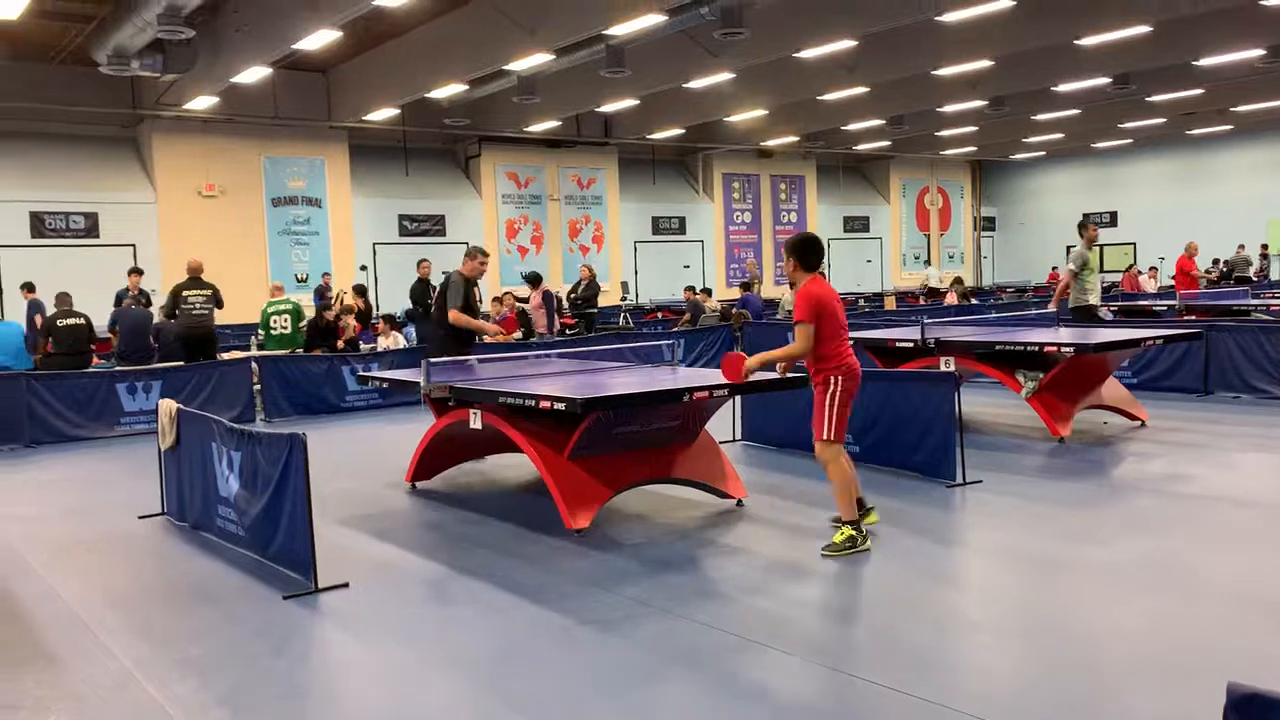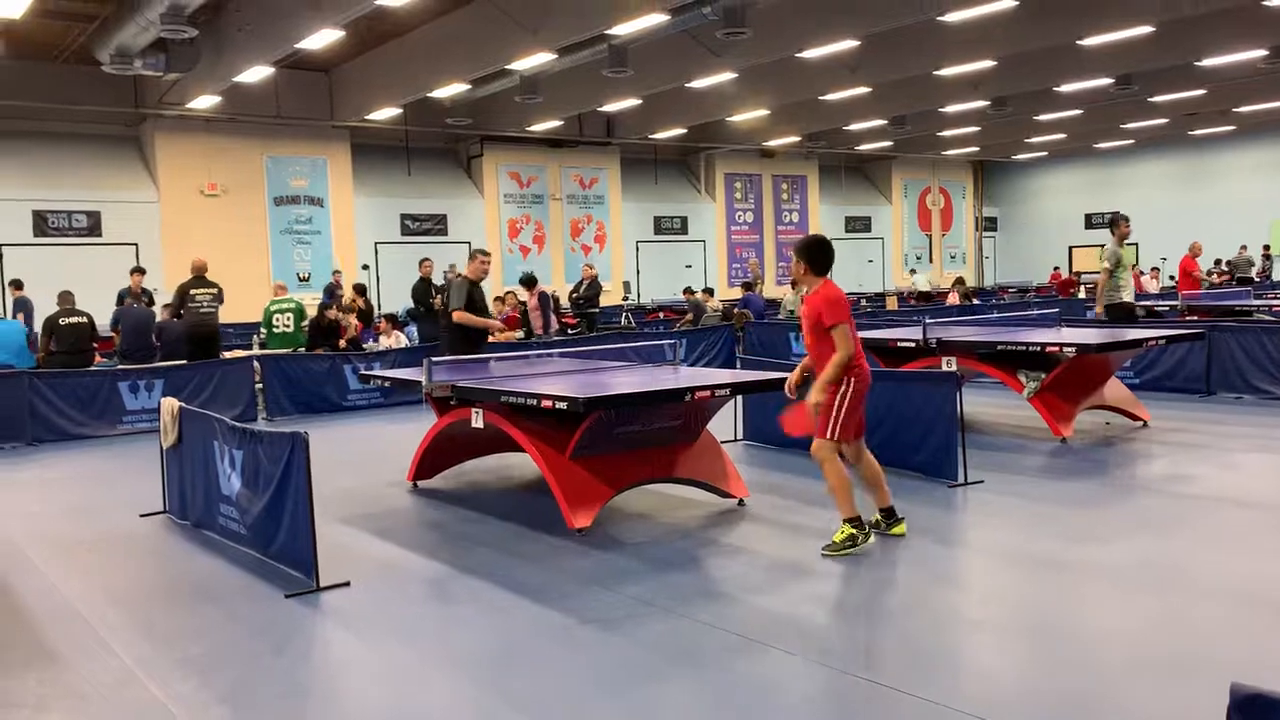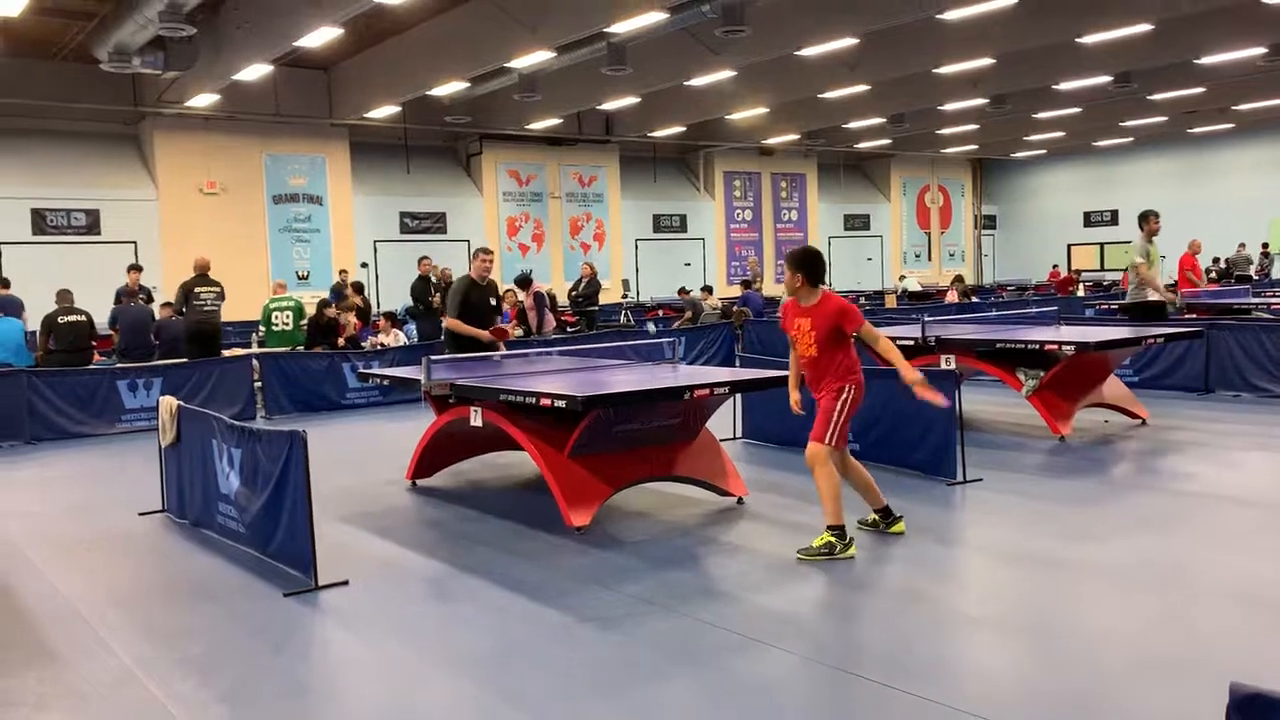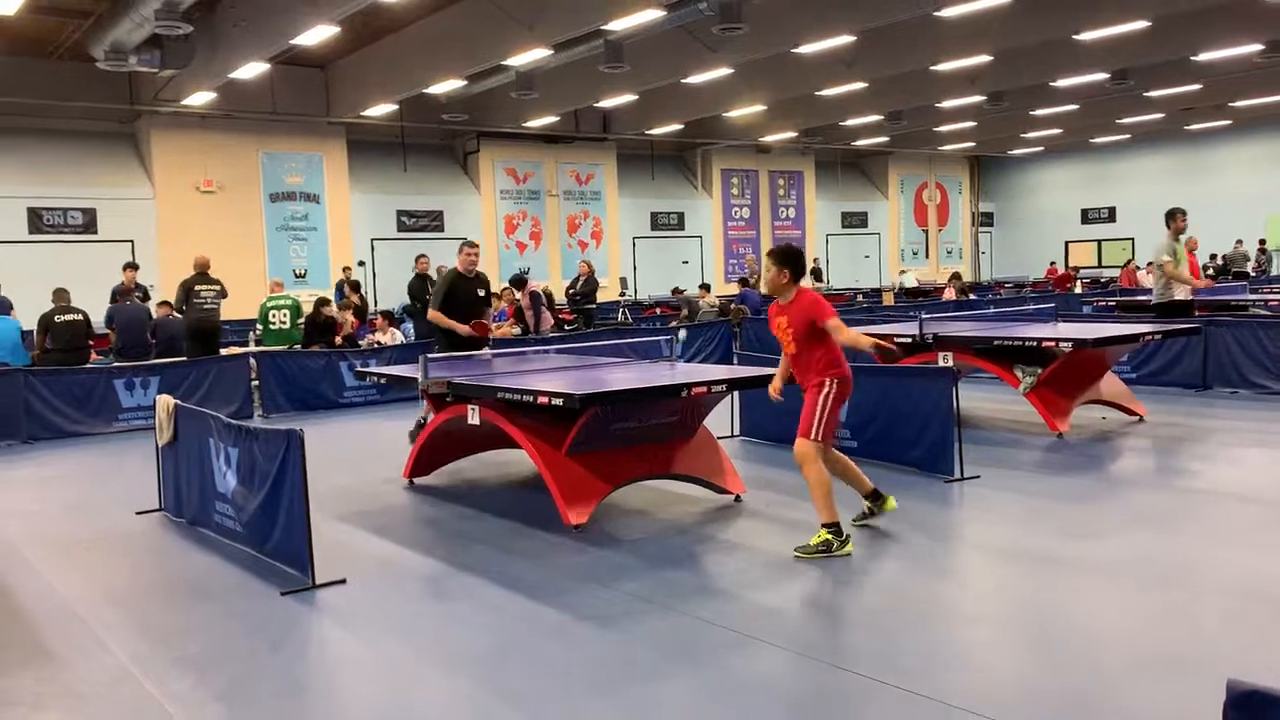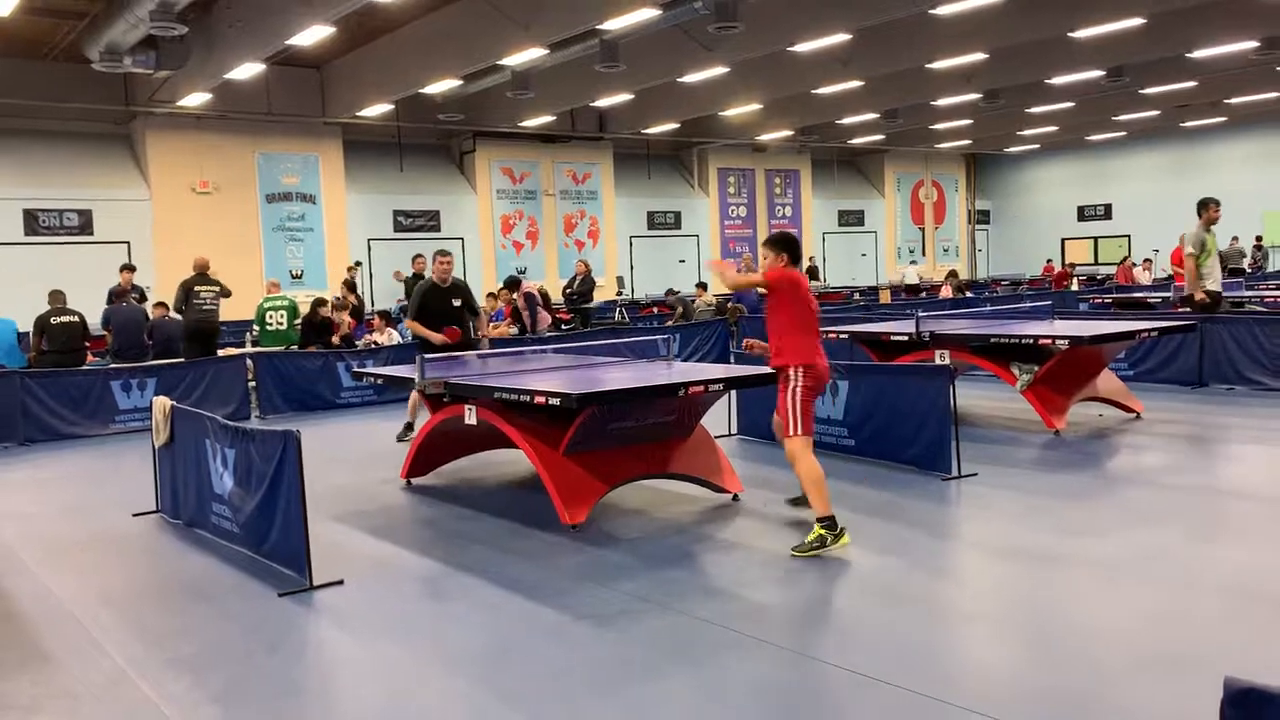
dt=0.2s
person 1, frame 1
left shoulder: (807, 294)
right shoulder: (822, 289)
left elbow: (803, 347)
left wrist: (762, 359)
right wrist: (789, 359)
left hip: (834, 378)
right hip: (835, 375)
left knee: (828, 452)
right knee: (831, 449)
left ankle: (854, 531)
right ankle: (859, 507)
person 1, frame 2
left shoulder: (828, 298)
right shoulder: (815, 296)
left elbow: (845, 351)
left wrist: (818, 388)
right wrist: (799, 371)
left hip: (845, 381)
right hip: (843, 381)
left knee: (822, 451)
right knee: (854, 451)
left ankle: (854, 529)
right ankle: (889, 517)
person 1, frame 3
left shoulder: (837, 307)
right shoulder: (788, 310)
left elbow: (877, 339)
left wrist: (906, 369)
right wrist: (794, 388)
left hip: (842, 388)
right hip: (824, 390)
left knee: (817, 455)
right knee: (839, 458)
left ankle: (837, 538)
right ankle: (887, 516)
person 1, frame 4
left shoulder: (811, 302)
right shoulder: (775, 309)
left elbow: (842, 333)
left wrist: (862, 341)
right wrist: (779, 378)
left hip: (829, 382)
right hip: (813, 384)
left knee: (805, 452)
right knee: (822, 452)
left ankle: (833, 535)
right ankle: (876, 499)
person 1, frame 5
left shoulder: (786, 278)
right shoulder: (793, 285)
left elbow: (736, 282)
left wrist: (726, 270)
right wrist: (767, 349)
left hip: (800, 373)
right hip: (803, 370)
left knee: (797, 448)
right knee: (781, 425)
left ankle: (828, 529)
right ankle: (811, 490)
